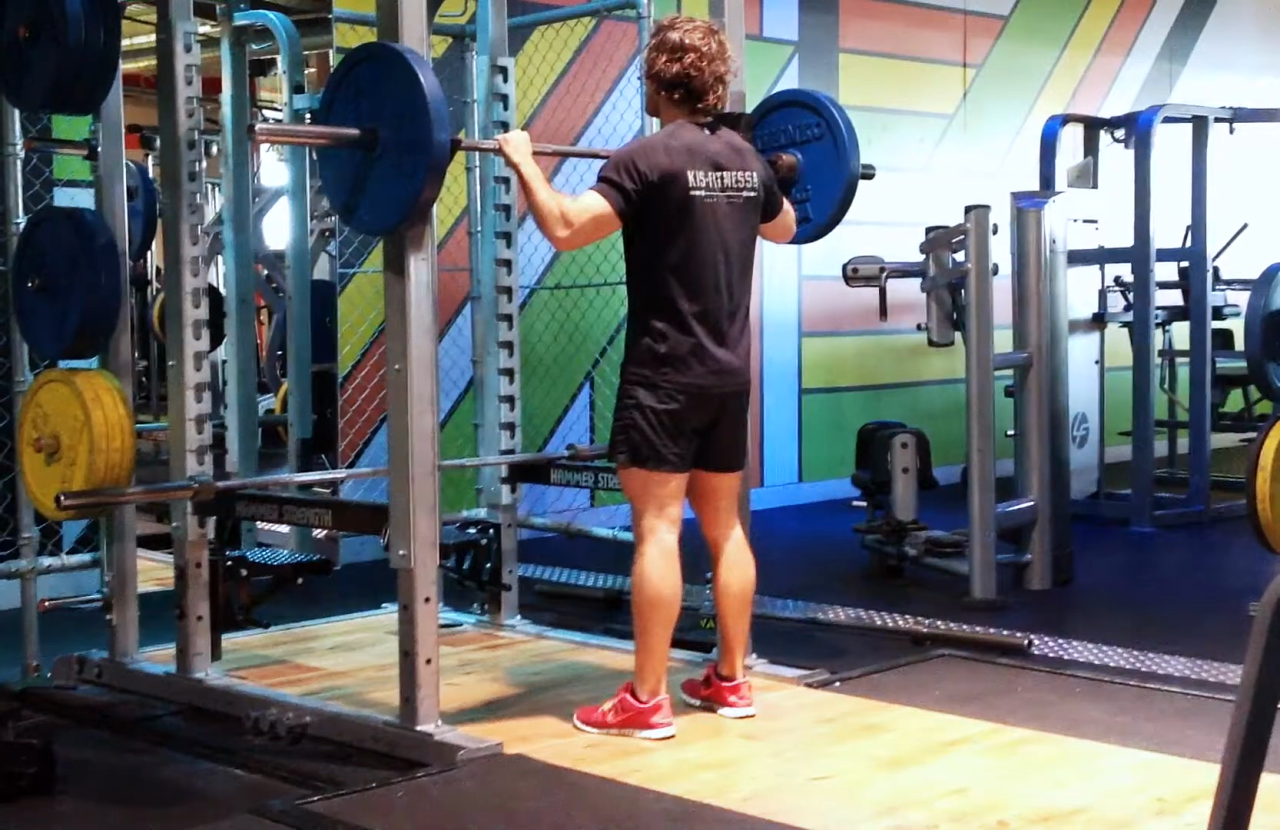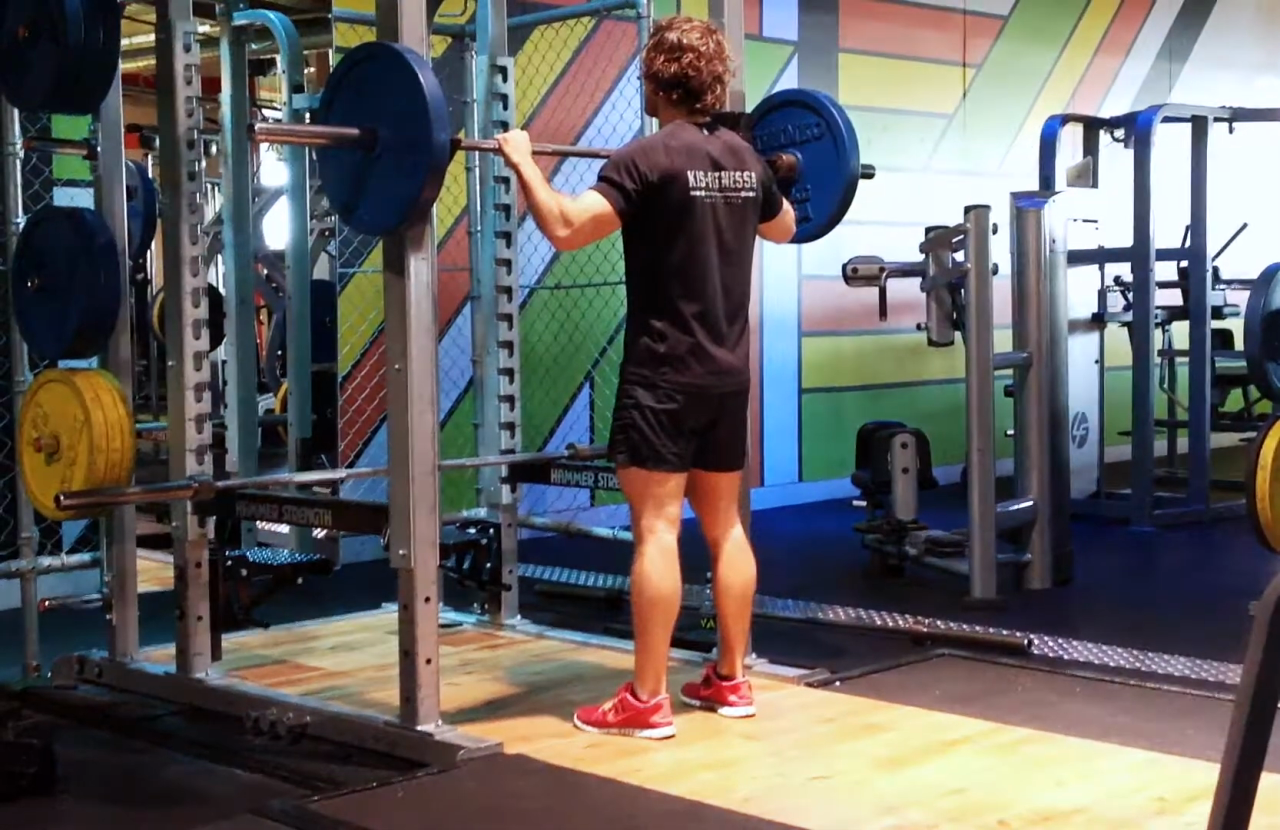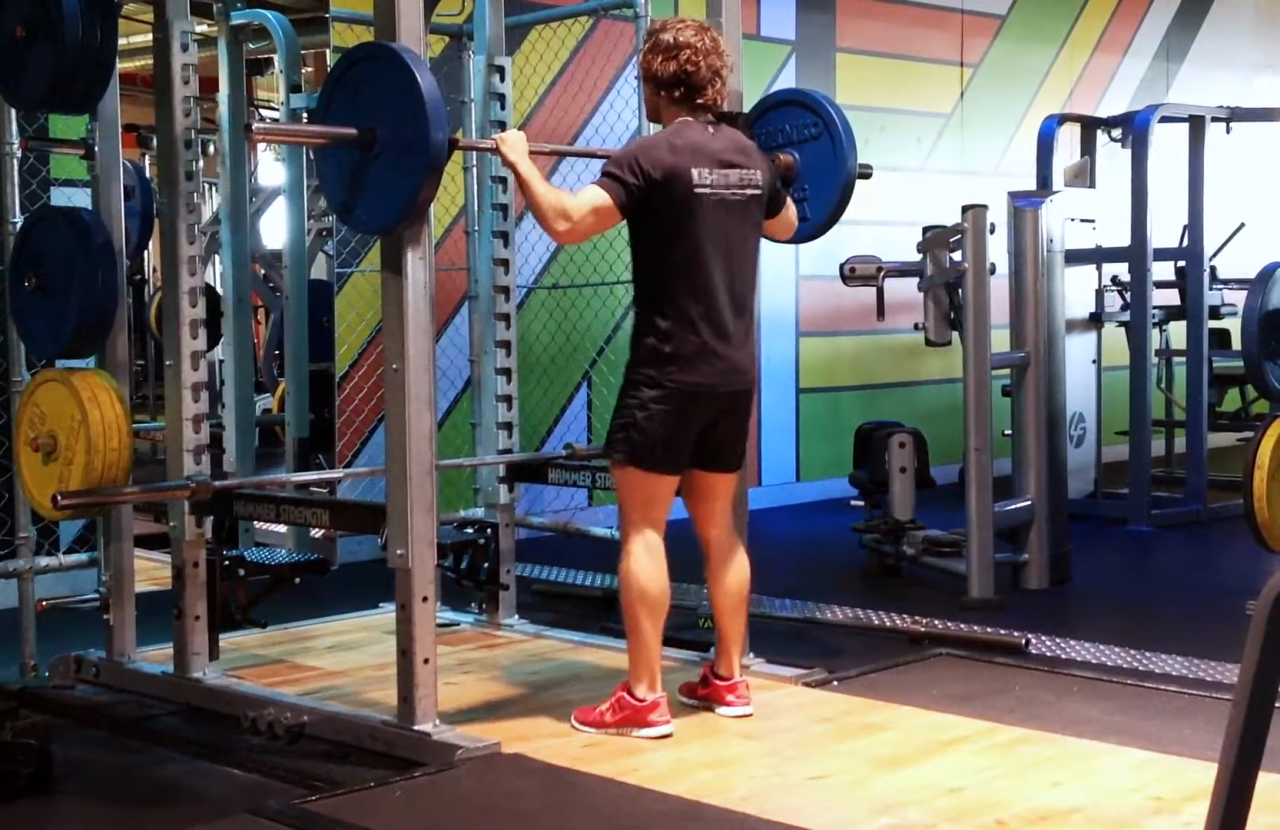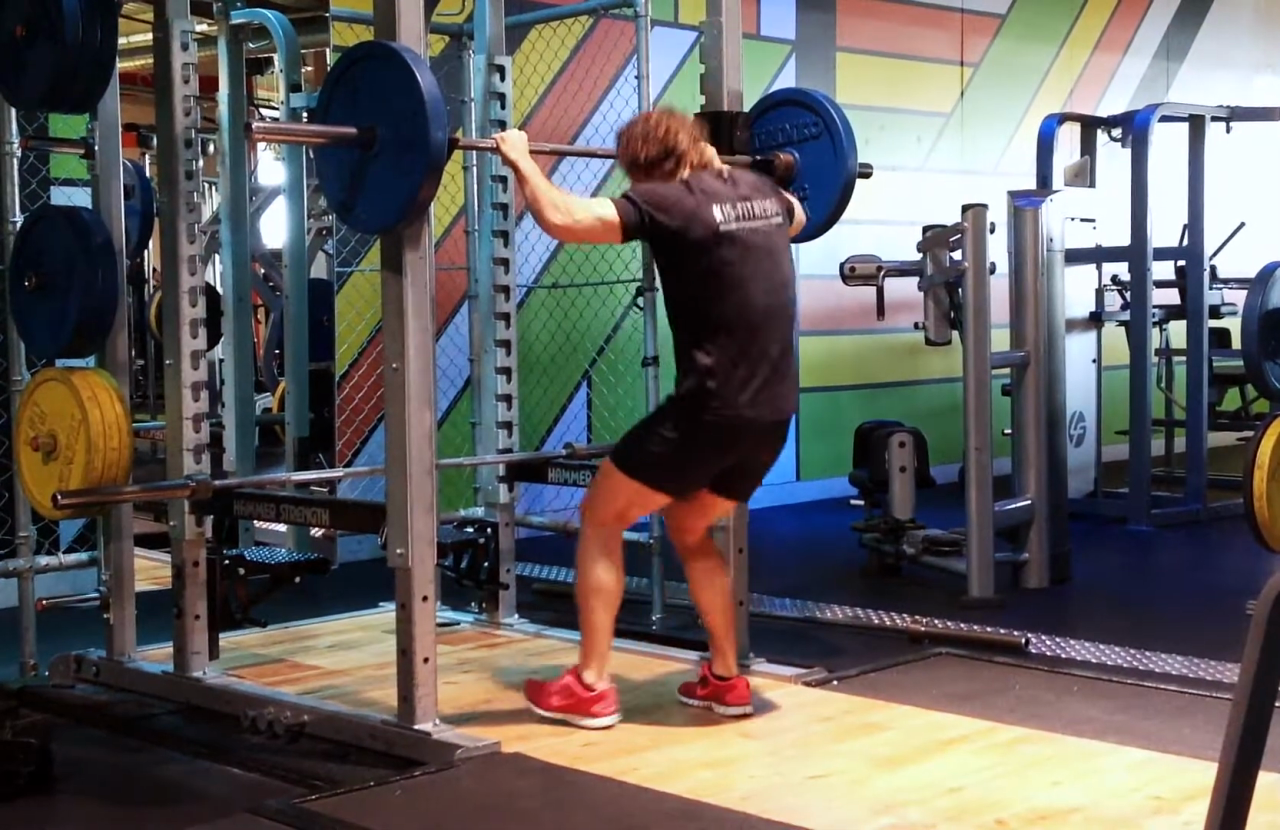
dt=0.3s
person 1, frame 1
left shoulder: (649, 156)
right shoulder: (746, 158)
left elbow: (565, 228)
right elbow: (785, 227)
left wrist: (523, 161)
left hip: (666, 375)
right hip: (729, 373)
left knee: (657, 528)
right knee: (723, 526)
left ankle: (646, 699)
right ankle: (731, 679)
person 1, frame 2
left shoulder: (649, 157)
right shoulder: (745, 158)
left elbow: (565, 228)
right elbow: (786, 228)
left wrist: (522, 161)
left hip: (665, 375)
right hip: (728, 373)
left knee: (657, 530)
right knee: (724, 526)
left ankle: (647, 699)
right ankle: (730, 679)
person 1, frame 3
left shoulder: (652, 155)
right shoulder: (749, 155)
left elbow: (565, 222)
right elbow: (786, 225)
left wrist: (520, 160)
left hip: (670, 374)
right hip: (735, 373)
left knee: (642, 531)
right knee: (719, 529)
left ankle: (642, 697)
right ankle: (727, 680)
person 1, frame 4
left shoulder: (669, 203)
right shoulder: (761, 193)
left elbow: (562, 218)
right elbow: (798, 213)
left wrist: (521, 159)
left hip: (712, 411)
right hip: (773, 415)
left knee: (599, 521)
right knee: (690, 532)
left ankle: (590, 686)
right ankle: (725, 677)
